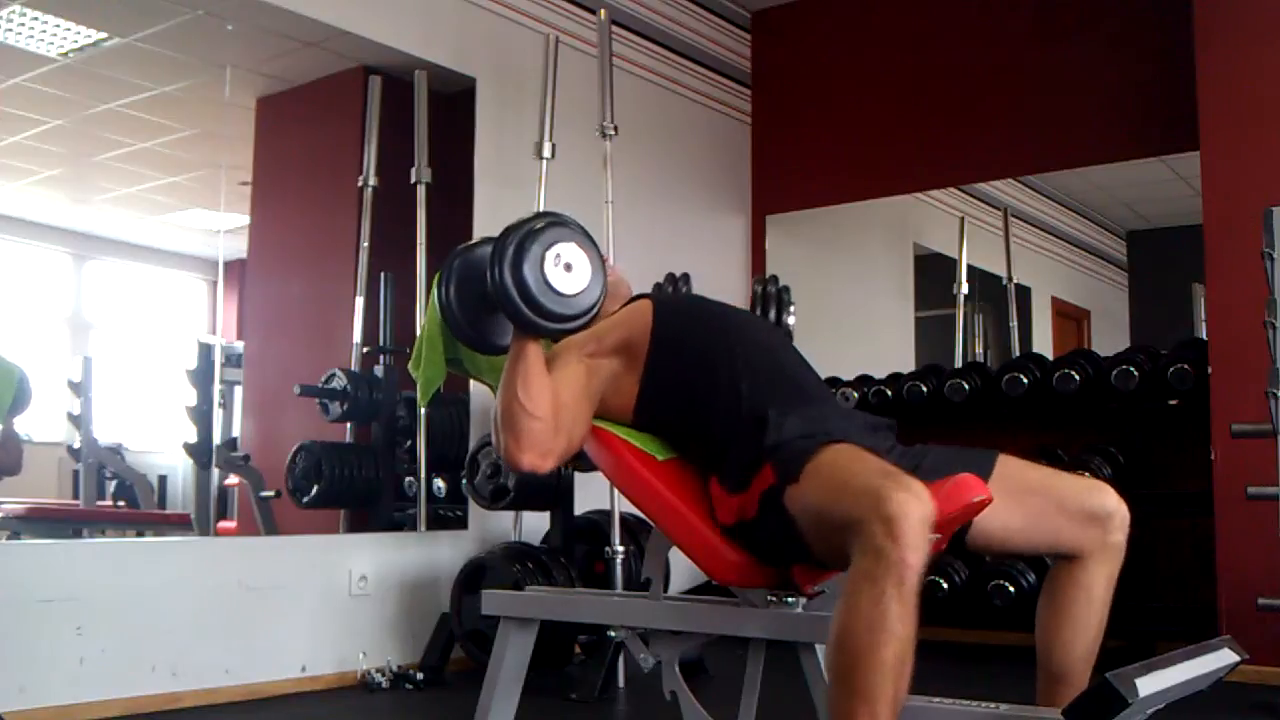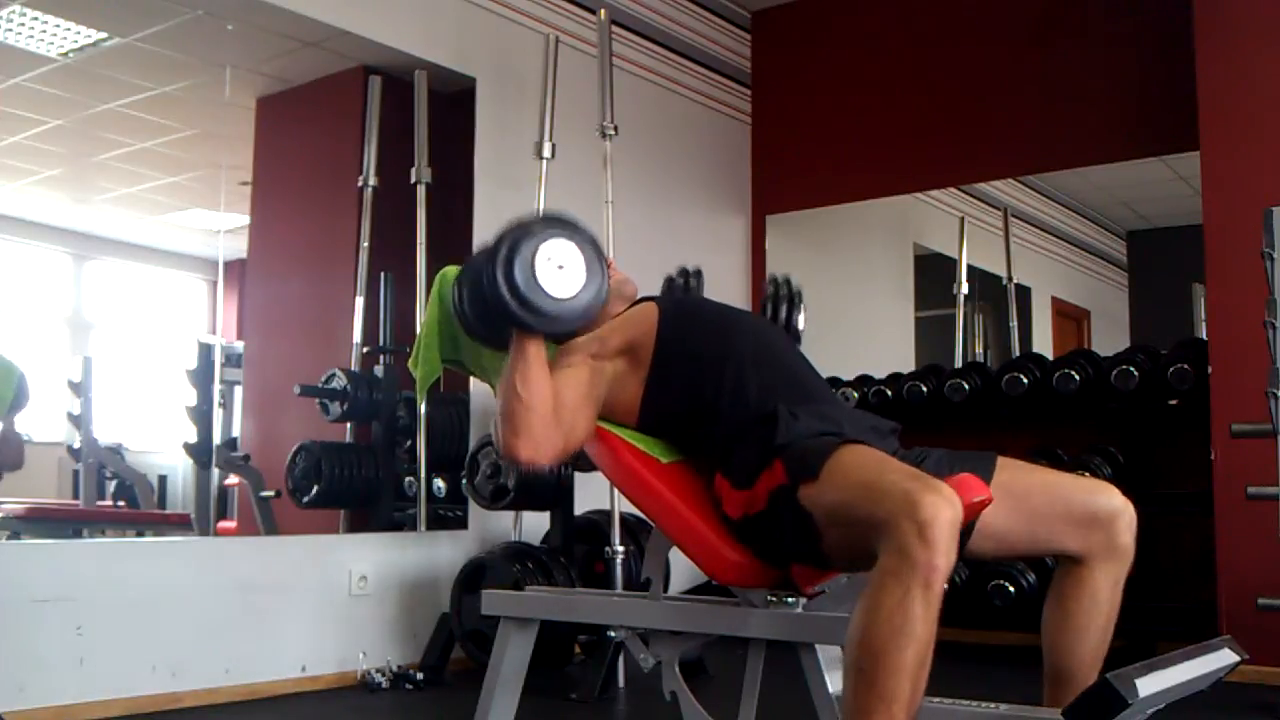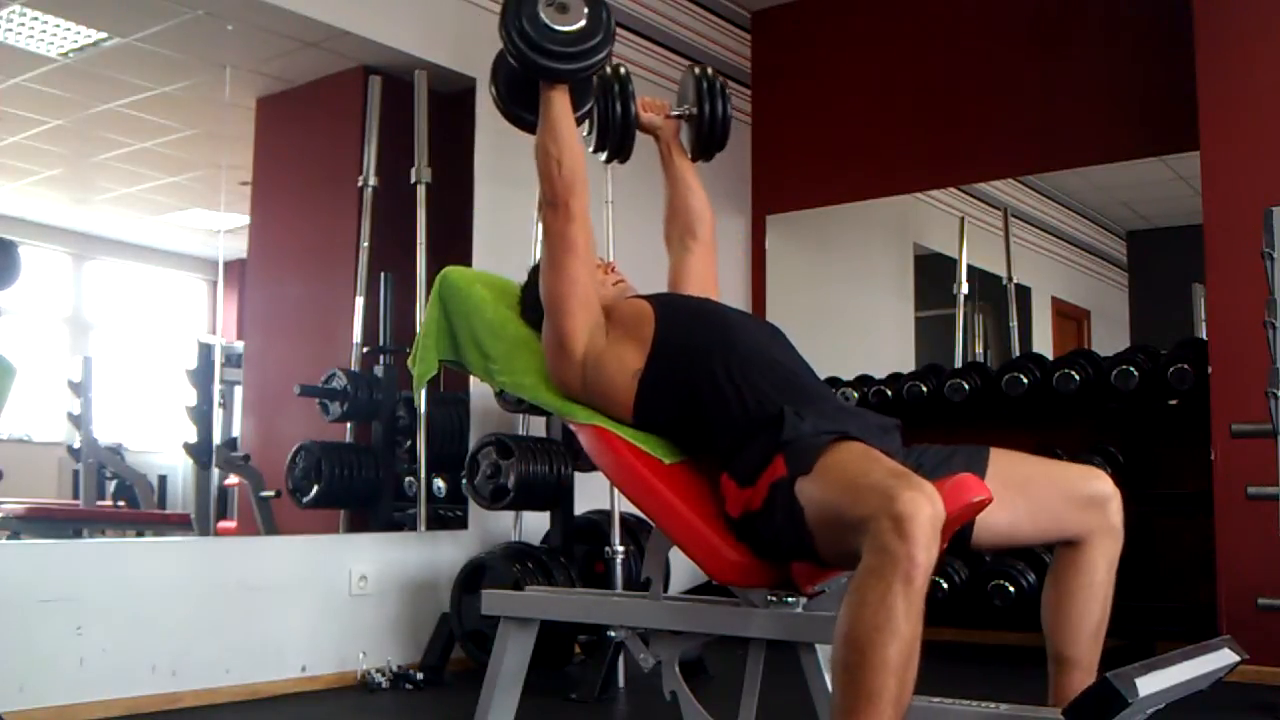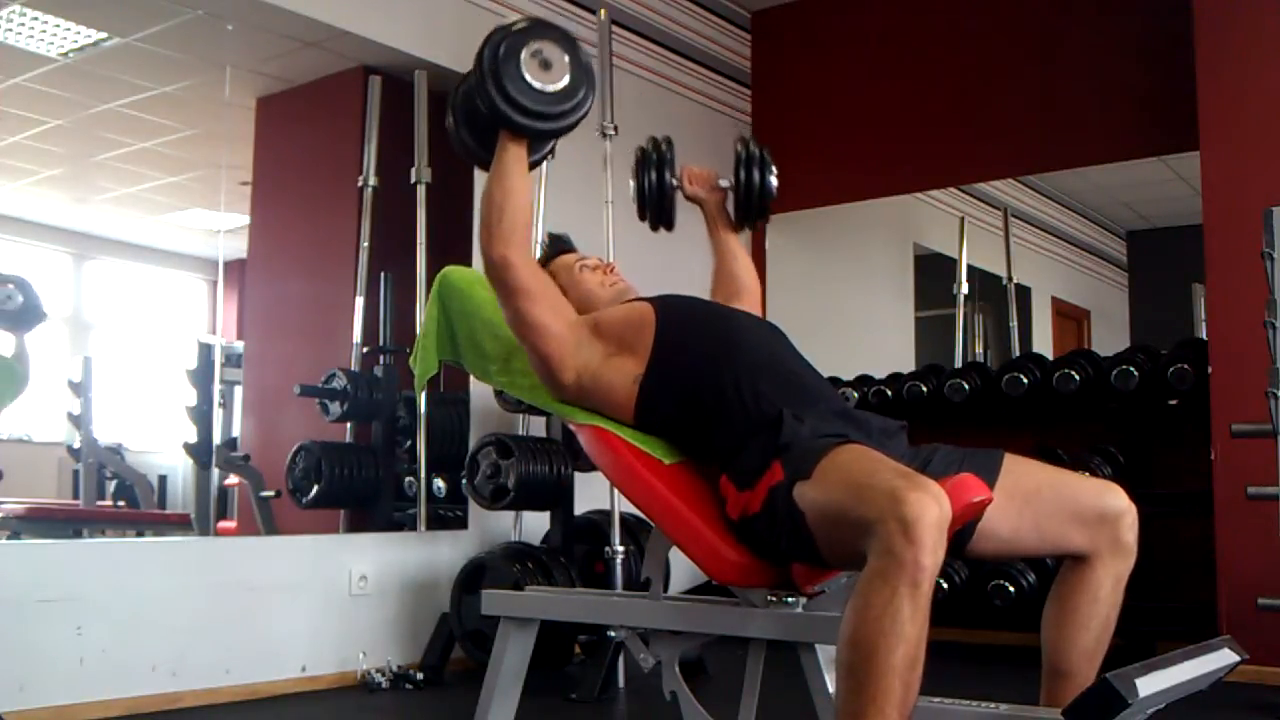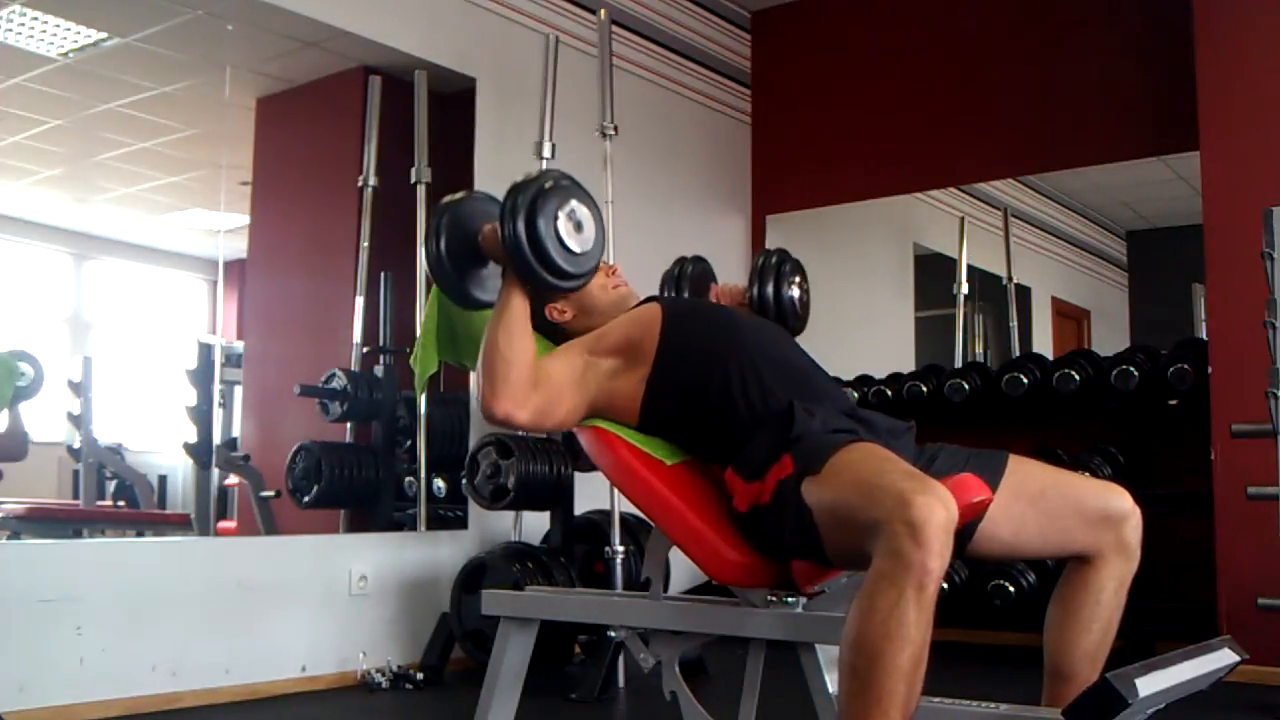
dt=1s
person 1, frame 1
left shoulder: (664, 320)
right shoulder: (590, 347)
right elbow: (531, 450)
left wrist: (754, 334)
left hip: (861, 446)
right hip: (778, 454)
left knee: (1100, 517)
right knee: (899, 514)
person 1, frame 2
left shoulder: (670, 330)
right shoulder: (589, 355)
right elbow: (528, 441)
left wrist: (749, 328)
left hip: (859, 440)
right hip: (779, 457)
left knee: (1107, 518)
right knee: (926, 519)
person 1, frame 3
left shoulder: (674, 319)
right shoulder: (582, 342)
left elbow: (693, 234)
right elbow: (565, 204)
left wrist: (668, 141)
right wrist: (556, 87)
left hip: (861, 441)
right hip: (778, 463)
left knee: (1096, 502)
right knee: (908, 516)
person 1, frame 4
left shoulder: (668, 331)
right shoulder: (579, 348)
left elbow: (745, 312)
right elbow: (504, 258)
left wrist: (716, 215)
right wrist: (514, 139)
left hip: (866, 440)
right hip: (781, 460)
left knee: (1109, 515)
right knee: (914, 519)
person 1, frame 5
left shoulder: (672, 331)
right shoulder: (588, 356)
right elbow: (510, 404)
left wrist: (744, 319)
right wrist: (517, 275)
left hip: (868, 435)
right hip: (790, 451)
left knee: (1113, 519)
right knee: (919, 521)
